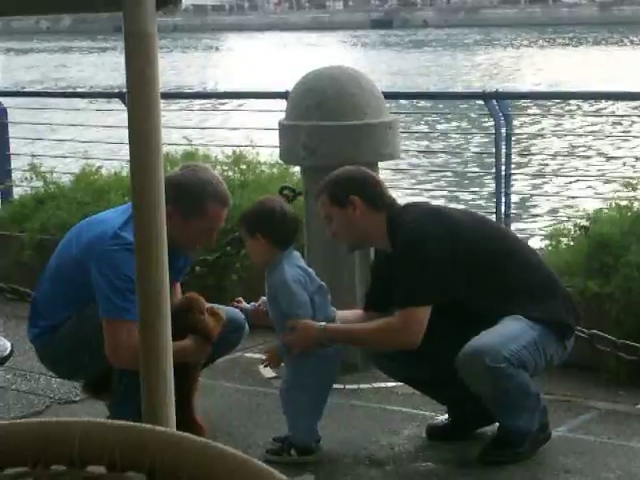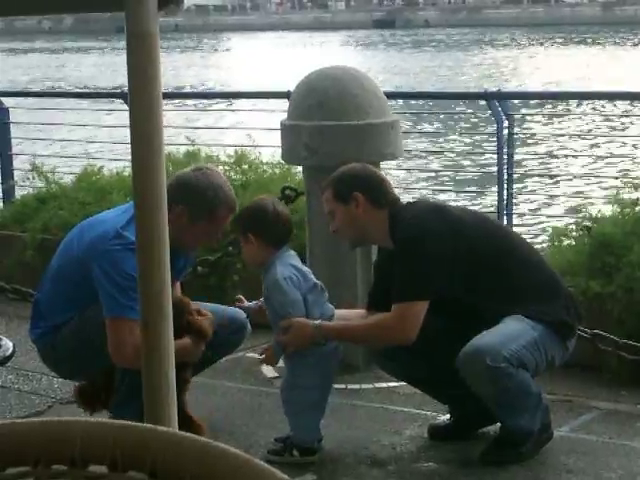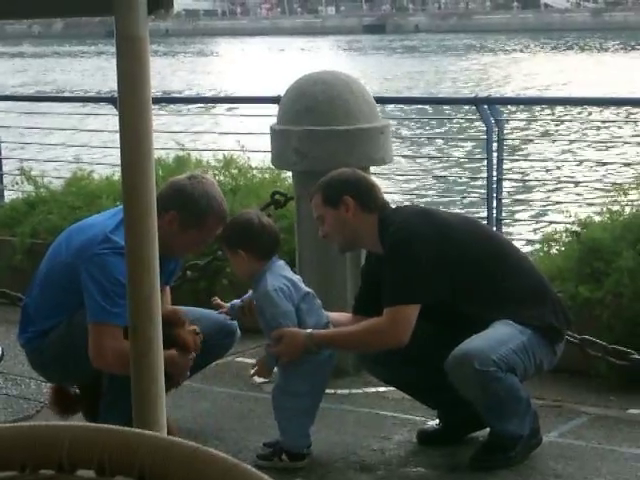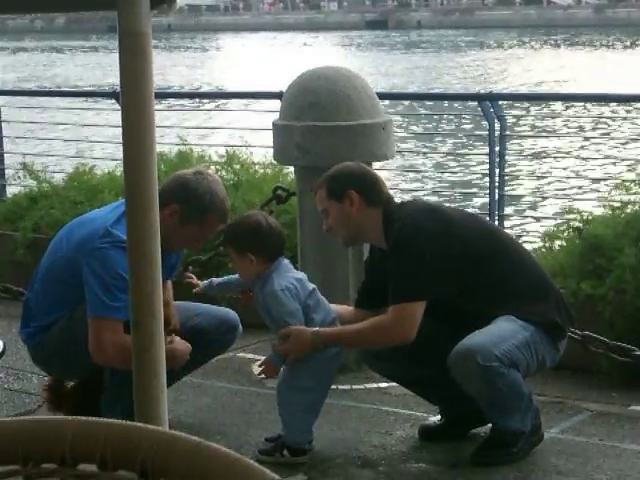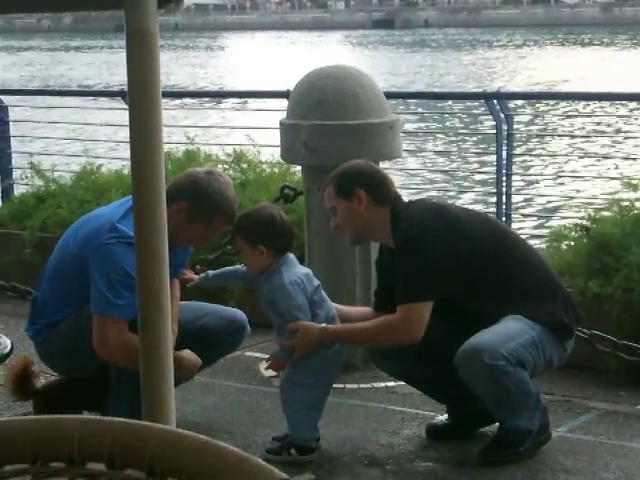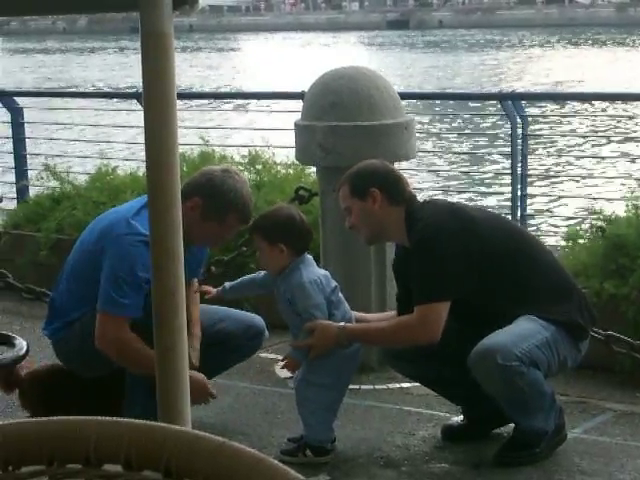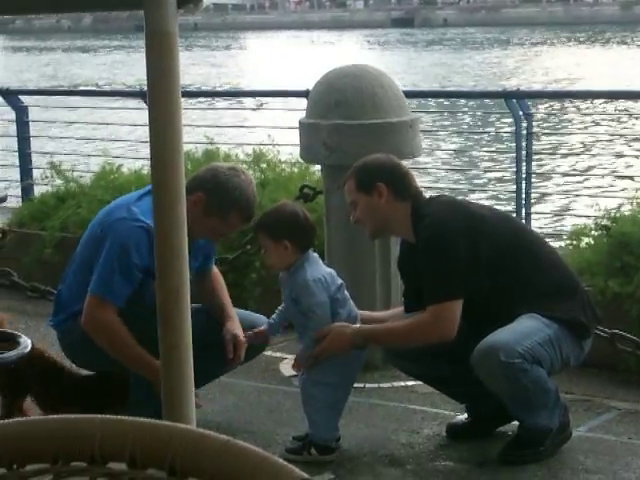
dt=0.4s
person 1, frame 1
left shoulder: (419, 232)
right shoulder: (391, 247)
left elbow: (408, 331)
right elbow: (371, 317)
left wrist: (322, 334)
left hip: (540, 320)
right hip: (481, 319)
left knee: (479, 357)
right knee: (384, 343)
left ankle: (527, 425)
right ankle: (471, 407)
person 1, frame 2
left shoulder: (420, 229)
right shoulder: (395, 243)
left elbow: (403, 328)
right elbow: (376, 316)
left wrist: (318, 331)
right wrist: (309, 315)
left hip: (542, 320)
right hip: (484, 318)
left knee: (481, 357)
right knee: (387, 345)
left ankle: (530, 424)
right ankle: (473, 407)
person 1, frame 3
left shoulder: (409, 233)
right shoulder: (383, 249)
left elbow: (395, 331)
right elbow: (362, 320)
left wrist: (310, 340)
left hip: (531, 325)
right hip: (472, 324)
left knee: (469, 361)
right knee: (375, 350)
left ankle: (518, 429)
right ankle: (462, 412)
person 1, frame 4
left shoulder: (415, 229)
right shoulder: (386, 245)
left elbow: (401, 328)
right elbow: (364, 315)
left wrist: (317, 338)
left hip: (534, 321)
right hip: (474, 321)
left knee: (473, 356)
right knee: (376, 344)
left ankle: (521, 425)
right ankle: (464, 408)
person 1, frame 5
left shoulder: (422, 229)
right shoulder: (395, 244)
left elbow: (408, 327)
right elbow: (383, 316)
left wrist: (324, 334)
left hip: (541, 321)
right hip: (481, 320)
left knee: (479, 355)
right knee: (384, 344)
left ankle: (529, 423)
right ankle: (471, 407)
person 1, frame 6
left shoulder: (437, 228)
right shoulder: (411, 243)
left elbow: (426, 328)
right elbow: (409, 318)
left wrist: (343, 333)
left hip: (555, 321)
right hip: (497, 321)
left knee: (492, 356)
right knee: (399, 346)
left ankle: (544, 424)
right ankle: (486, 408)
person 1, frame 7
left shoulder: (443, 225)
right shoulder: (415, 242)
left elbow: (441, 326)
right elbow: (419, 314)
left wrist: (357, 336)
left hip: (558, 319)
right hip: (498, 320)
left knee: (496, 354)
right knee: (400, 343)
left ankle: (549, 421)
right ankle: (491, 405)
person 2, frame 1
left shoulder: (286, 277)
right shoulder: (284, 264)
left elbow: (303, 322)
right elbow: (279, 301)
left wrist: (281, 350)
left hip: (315, 348)
right hip: (314, 345)
left knee: (297, 392)
right knee: (296, 391)
left ankle: (303, 445)
right ankle: (303, 434)
person 2, frame 2
left shoulder: (279, 276)
right shoulder: (284, 261)
left wrist: (277, 349)
right wrist: (253, 307)
left hip: (313, 346)
right hip: (316, 342)
left knee: (299, 392)
right knee: (301, 392)
left ankle: (305, 446)
right ankle: (305, 435)
person 2, frame 3
left shoulder: (271, 288)
right shoulder: (272, 271)
right elbow: (256, 298)
left wrist: (269, 361)
right wrist: (233, 307)
left hip: (310, 353)
right hip: (310, 348)
left knee: (288, 398)
right knee: (290, 397)
left ankle: (294, 451)
right ankle: (294, 440)
person 2, frame 4
left shoulder: (278, 289)
right shoulder: (270, 272)
right elbow: (240, 281)
left wrist: (275, 360)
right wrist: (208, 286)
left hip: (319, 347)
left knee: (294, 392)
right knee: (291, 391)
left ankle: (296, 446)
right ankle: (296, 435)
person 2, frame 5
left shoulder: (285, 283)
right shoulder: (270, 270)
right elbow: (238, 275)
left wrist: (283, 355)
right wrist: (202, 279)
left hip: (320, 345)
left knee: (296, 390)
right knee: (294, 388)
left ankle: (303, 445)
right ankle: (304, 434)
person 2, frame 6
left shoulder: (304, 281)
right shoulder: (285, 272)
right elbow: (257, 282)
left wrist: (298, 354)
right wrist: (222, 291)
left hip: (336, 347)
left knee: (311, 390)
right knee: (307, 388)
left ankle: (318, 446)
right ankle: (319, 435)
person 2, frame 7
left shoulder: (309, 279)
right shoulder: (293, 272)
left elbow: (321, 322)
right elbow: (290, 306)
left wrist: (306, 353)
right wrist: (270, 327)
left knee: (317, 387)
right knee: (311, 384)
left ankle: (323, 444)
right ankle: (323, 433)
person 3, frame 1
left shoulder: (177, 232)
right shoulder: (120, 248)
left elbow: (171, 286)
right elbow: (121, 351)
right wrist: (188, 350)
left hip: (123, 325)
left knee: (232, 324)
left ankle: (139, 390)
right ankle: (126, 420)
person 3, frame 2
left shoulder: (177, 231)
right shoulder: (122, 247)
left elbow: (171, 284)
right elbow: (125, 350)
right wrist: (187, 348)
left hip: (118, 321)
left knee: (234, 324)
left ankle: (140, 390)
right ankle: (128, 421)
person 3, frame 3
left shoulder: (165, 234)
right shoulder: (111, 252)
left elbow: (161, 288)
right elbow: (106, 354)
right wrist: (171, 360)
left hip: (108, 326)
left knee: (222, 330)
left ankle: (126, 395)
right ankle: (117, 425)
person 3, frame 4
left shoulder: (165, 228)
right shoulder: (111, 246)
left elbow: (163, 282)
right elbow: (105, 348)
left wrist: (169, 335)
right wrist: (171, 354)
left hip: (109, 318)
left knee: (225, 325)
left ankle: (130, 389)
right ankle: (120, 419)
person 3, frame 5
left shoulder: (173, 224)
right shoulder: (119, 242)
left elbow: (171, 280)
right elbow: (109, 344)
left wrist: (170, 334)
right wrist: (176, 363)
left hip: (127, 321)
left knee: (232, 325)
left ankle: (136, 388)
right ankle: (126, 419)
person 3, frame 6
left shoulder: (193, 224)
right shoulder: (133, 239)
left elbow: (189, 282)
right elbow: (110, 339)
left wrist: (193, 338)
left hip: (143, 323)
left knee: (250, 331)
left ankle: (151, 388)
right ankle: (142, 419)
person 3, frame 7
left shoulder: (198, 218)
right shoulder: (134, 226)
left elbow: (206, 272)
right elbow: (95, 318)
left wrist: (230, 320)
right wrist: (159, 375)
left hip: (149, 322)
left knee: (254, 330)
left ankle: (158, 391)
right ankle: (147, 417)
